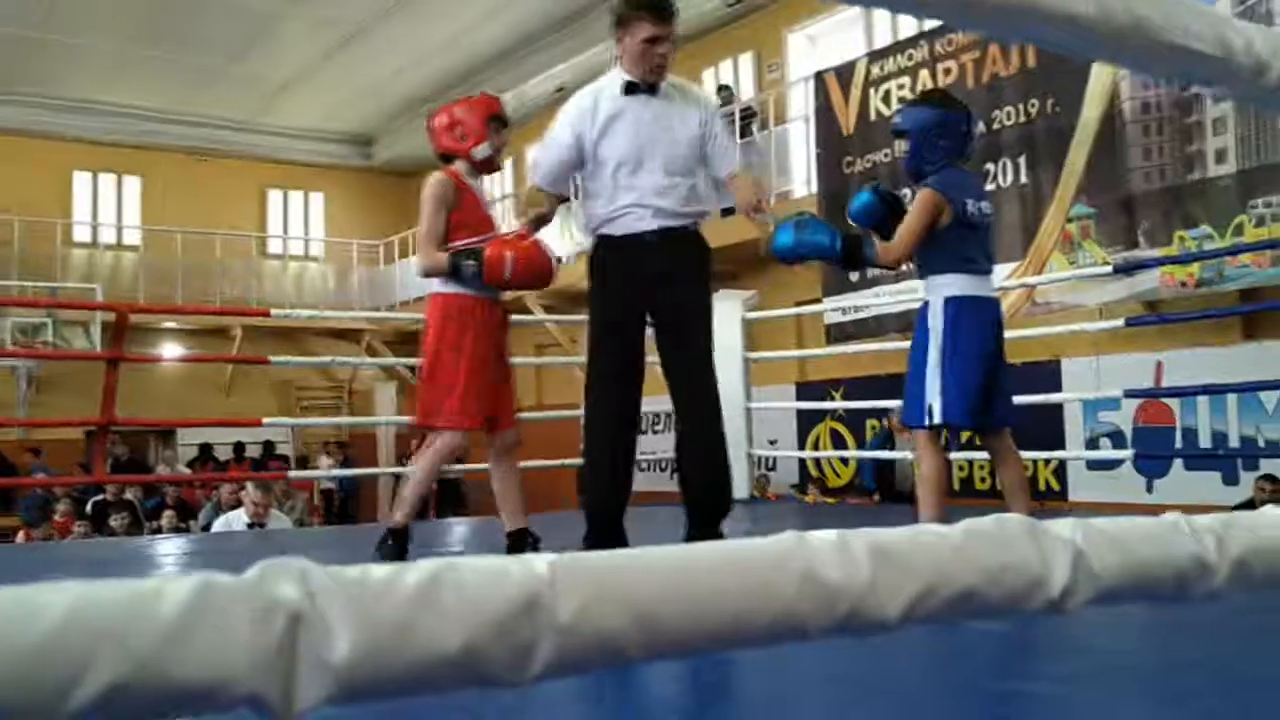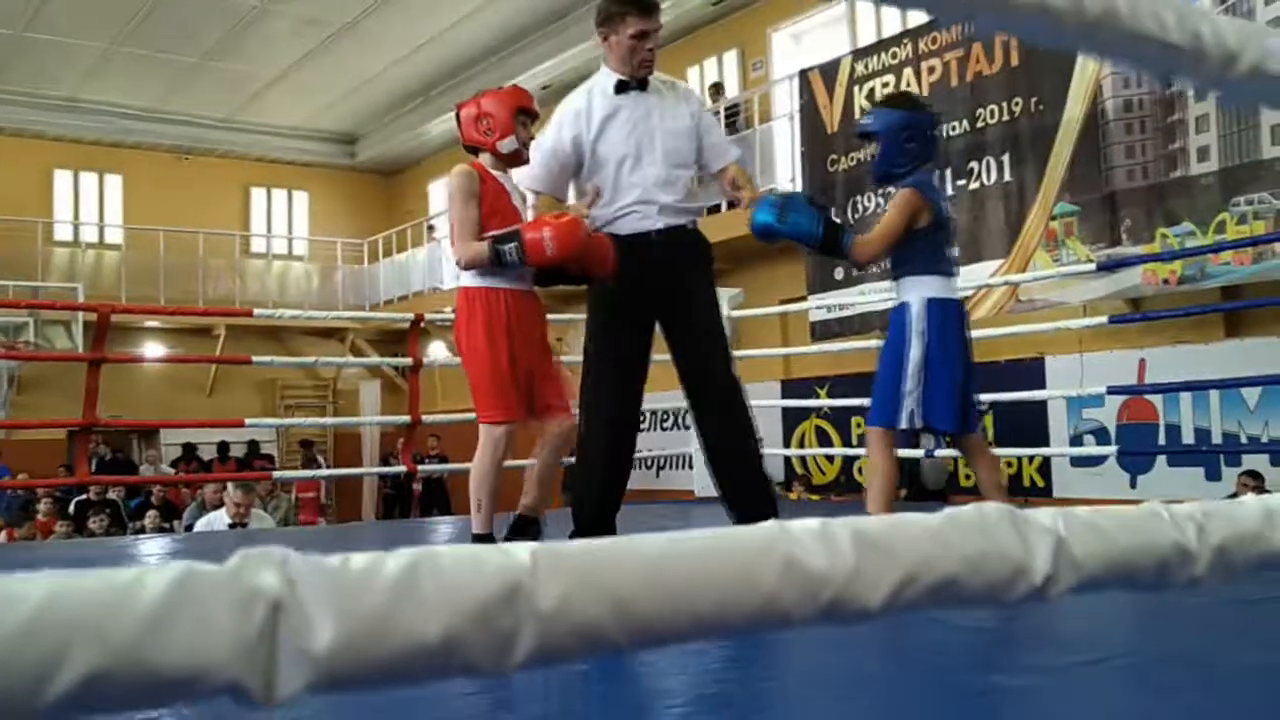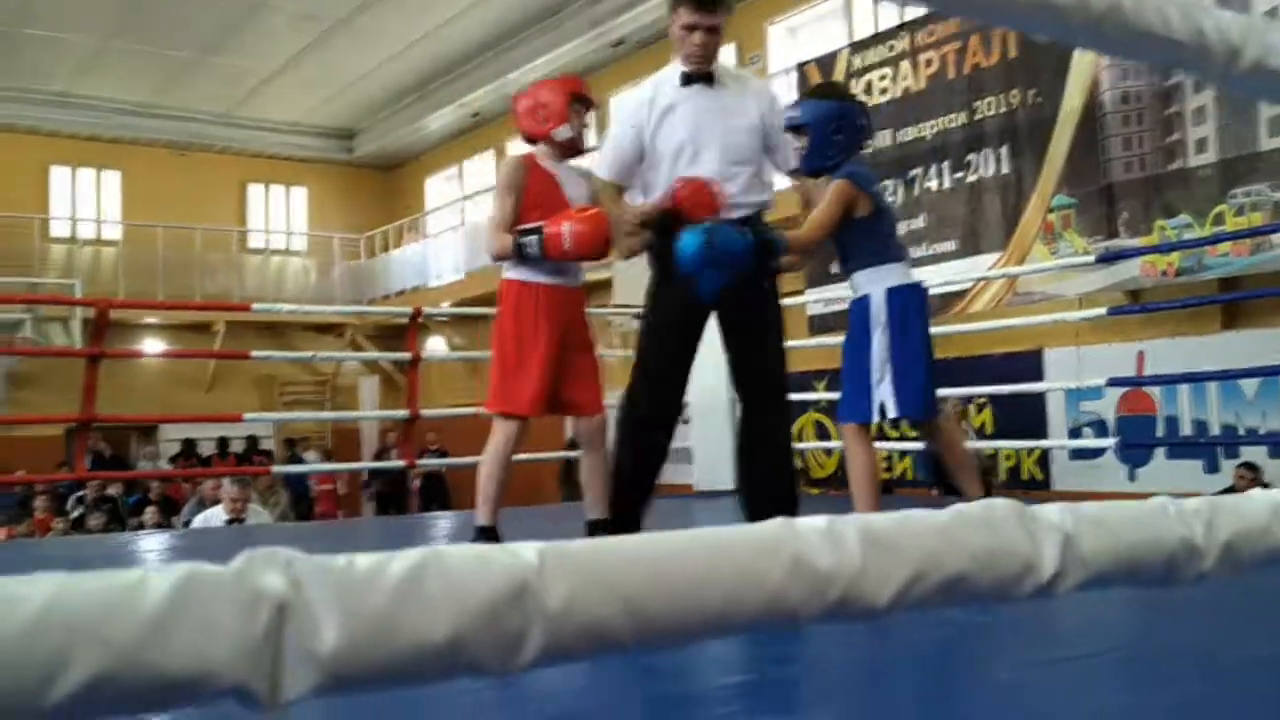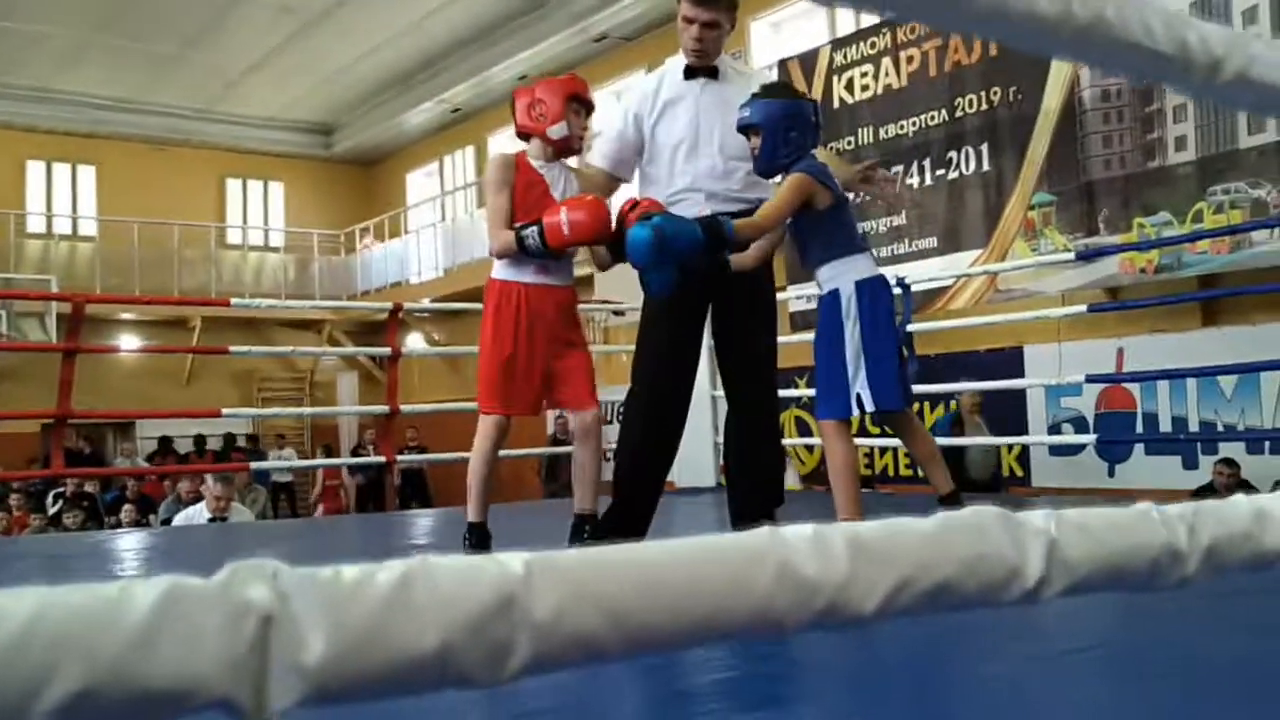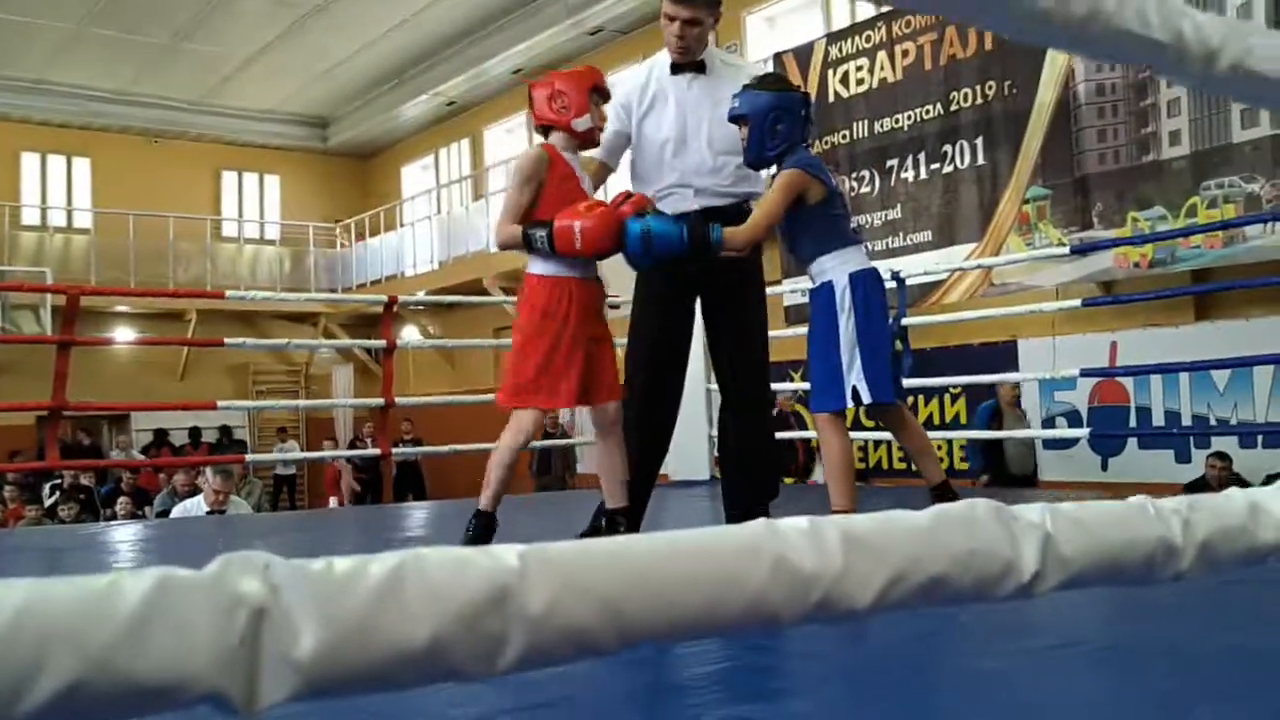
dt=0.4s
person 1, frame 1
left shoulder: (696, 105)
right shoulder: (585, 108)
left elbow: (730, 172)
right elbow: (546, 188)
left wrist: (753, 204)
right wrist: (531, 219)
left hip: (680, 251)
right hip: (618, 255)
left knee: (695, 387)
right knee: (611, 393)
left ankle: (706, 529)
right ankle: (604, 536)
person 1, frame 2
left shoulder: (685, 100)
right shoulder: (579, 110)
left elbow: (723, 165)
right elbow: (545, 196)
left wrist: (744, 193)
left hip: (683, 251)
right hip: (620, 257)
left knee: (715, 384)
right knee: (608, 398)
left ankle: (758, 519)
right ankle: (592, 531)
person 1, frame 3
left shoulder: (756, 94)
right shoulder: (645, 101)
left elbow: (800, 164)
right elbow: (609, 184)
right wrist: (626, 222)
left hip: (746, 246)
right hip: (680, 251)
left knee: (763, 384)
right knee: (654, 386)
left ankle: (772, 522)
right ankle: (621, 524)
person 1, frame 4
left shoulder: (757, 89)
right shoulder: (649, 93)
right elbow: (605, 171)
left knee: (752, 381)
right knee: (657, 384)
left ankle: (755, 519)
right ankle: (622, 525)
person 1, frame 5
left shoulder: (747, 81)
right shoulder: (636, 86)
right elbow: (598, 161)
left hip: (732, 231)
left knee: (744, 372)
right knee: (649, 376)
left ankle: (750, 511)
person 2, frame 1
left shoulder: (479, 192)
right shoulder: (443, 183)
right elbow: (429, 260)
left wrist: (517, 269)
right wrist: (486, 262)
left hip: (487, 320)
right hip: (456, 316)
left knee: (505, 437)
right knee: (451, 437)
left ankle: (521, 542)
right ankle: (393, 537)
person 2, frame 2
left shoulder: (514, 190)
right shoulder: (467, 176)
right elbow: (467, 253)
left wrist: (570, 264)
right wrist: (525, 245)
left hip: (525, 313)
right hip: (485, 310)
left knee: (560, 421)
right knee: (499, 429)
left ankle: (523, 529)
right ankle: (481, 544)
person 2, frame 3
left shoulder: (582, 181)
right shoulder: (517, 170)
left elbow: (618, 237)
right elbow: (495, 245)
right wrist: (552, 241)
left hip: (570, 307)
right hip: (527, 303)
left knee: (592, 423)
right knee: (511, 423)
left ankle: (600, 532)
right ankle: (483, 536)
person 2, frame 4
left shoulder: (575, 180)
right shoulder: (505, 167)
left elbow: (600, 255)
right elbow: (498, 242)
right wrist: (551, 232)
left hip: (561, 307)
right hip: (512, 303)
left knee: (589, 417)
right knee: (495, 421)
left ankle: (583, 533)
right ankle: (475, 538)
person 2, frame 5
left shoulder: (579, 167)
right shoulder: (537, 159)
right elbow: (503, 234)
left wrist: (618, 226)
right wrist: (553, 235)
left hip: (586, 299)
right hip: (549, 295)
left knee: (609, 413)
right knee: (530, 417)
left ankle: (616, 525)
right ankle: (482, 521)
person 3, frame 1
left shoulder: (933, 190)
right shoulder: (974, 187)
left elbow: (892, 256)
left wrist: (827, 243)
right wrist: (894, 220)
left hip: (950, 310)
right hip: (983, 308)
left knee: (924, 429)
right knee: (993, 432)
person 3, frame 2
left shoulder: (911, 191)
right shoulder: (925, 190)
left elbow: (867, 251)
right elbow: (879, 249)
left wrist: (811, 228)
right wrist: (818, 227)
left hip: (922, 313)
right hip: (943, 312)
left knee: (880, 431)
right knee: (964, 433)
person 3, frame 3
left shoulder: (843, 182)
right shoulder: (851, 180)
left elbow: (806, 239)
right elbow: (808, 251)
left hip: (884, 303)
right hip: (891, 302)
left knee: (854, 424)
right knee: (927, 419)
person 3, frame 4
left shoulder: (803, 177)
right shoulder: (803, 178)
left elbow: (756, 227)
right elbow: (757, 255)
left wrist: (694, 235)
left hip: (853, 296)
right hip: (856, 296)
left knee: (832, 420)
right knee: (895, 413)
right ankle: (953, 507)
person 3, frame 5
left shoulder: (794, 171)
right shoulder: (801, 169)
left elbow: (748, 236)
right elbow: (757, 238)
left wrist: (680, 235)
right wrist: (683, 234)
left hip: (844, 289)
right hip: (847, 289)
left knee: (827, 412)
right knee: (887, 406)
right ankle: (946, 500)
